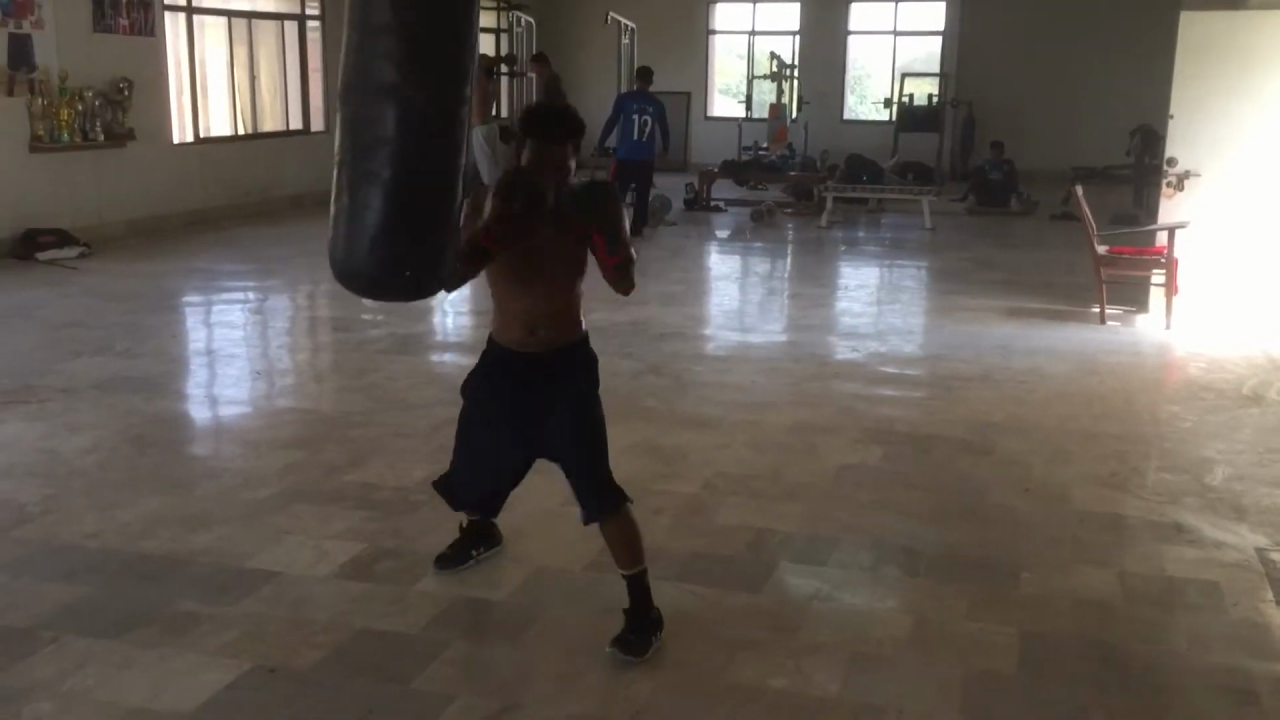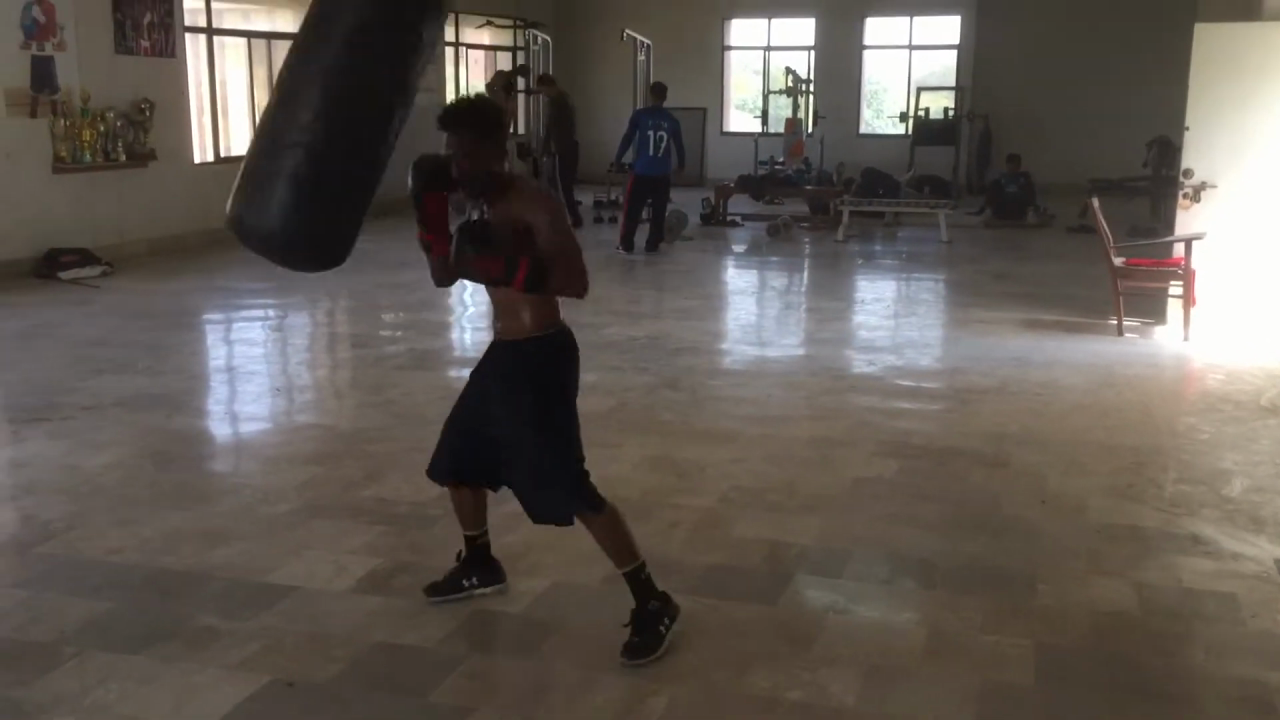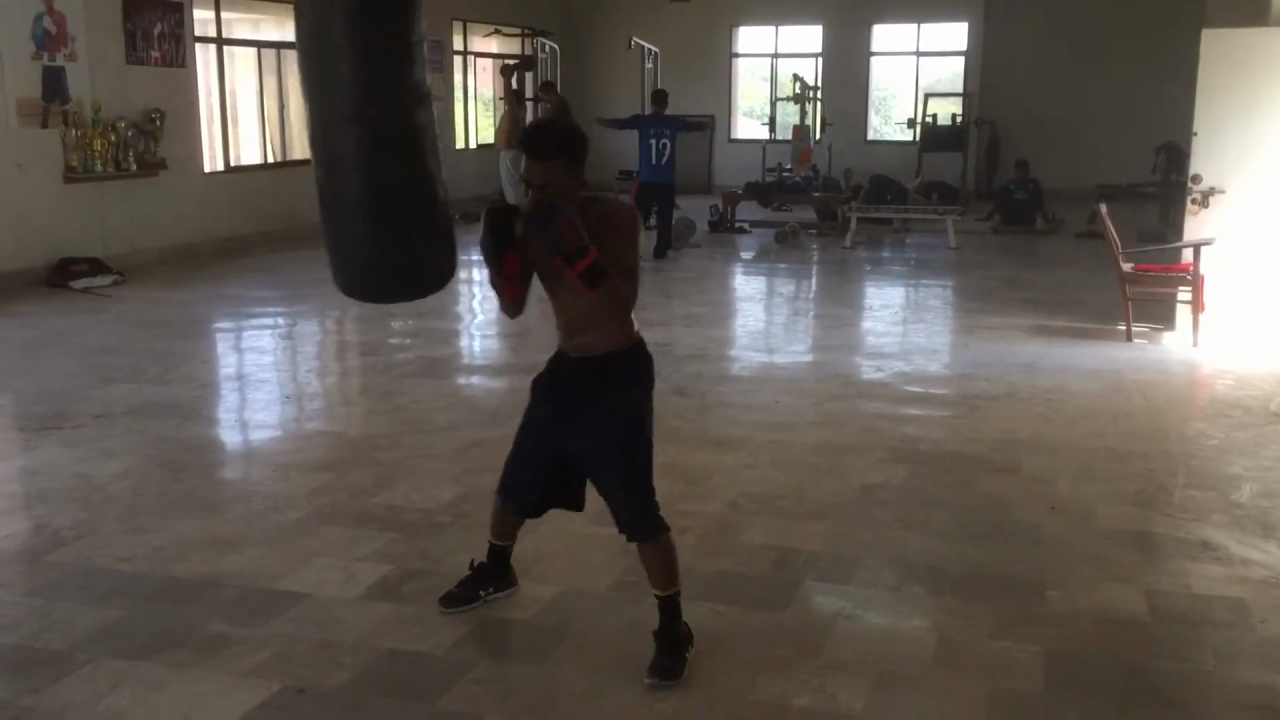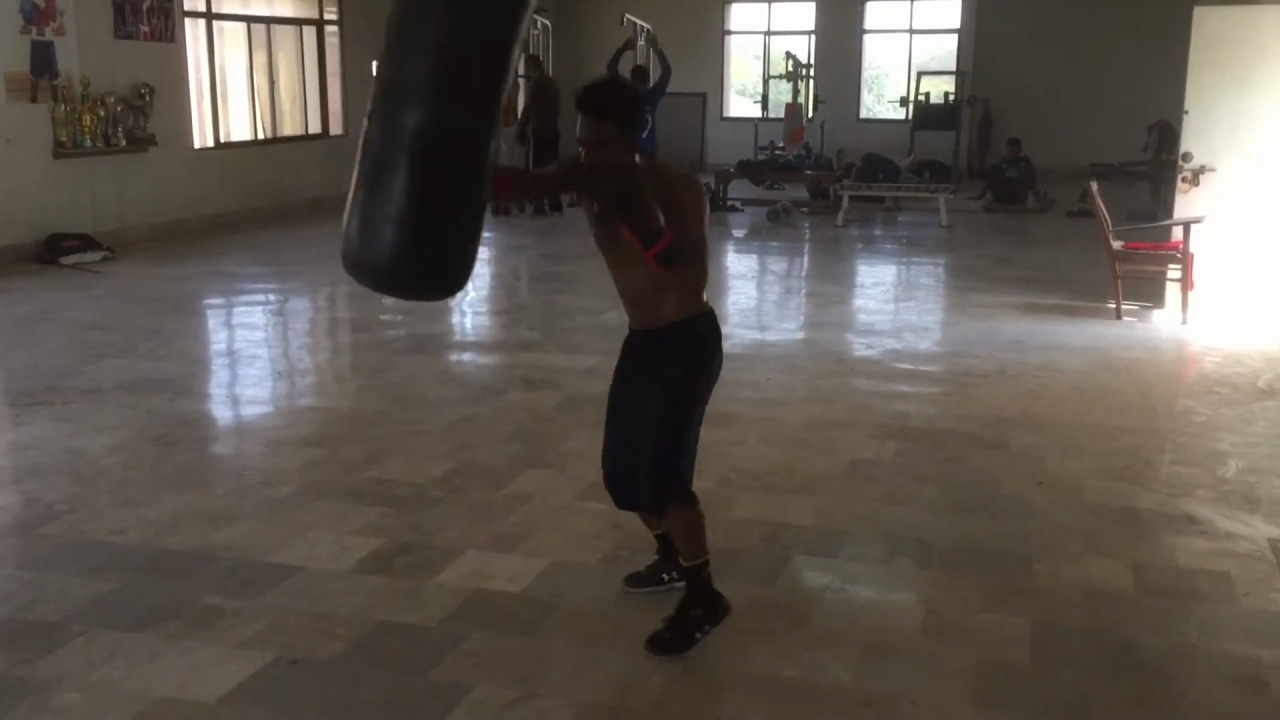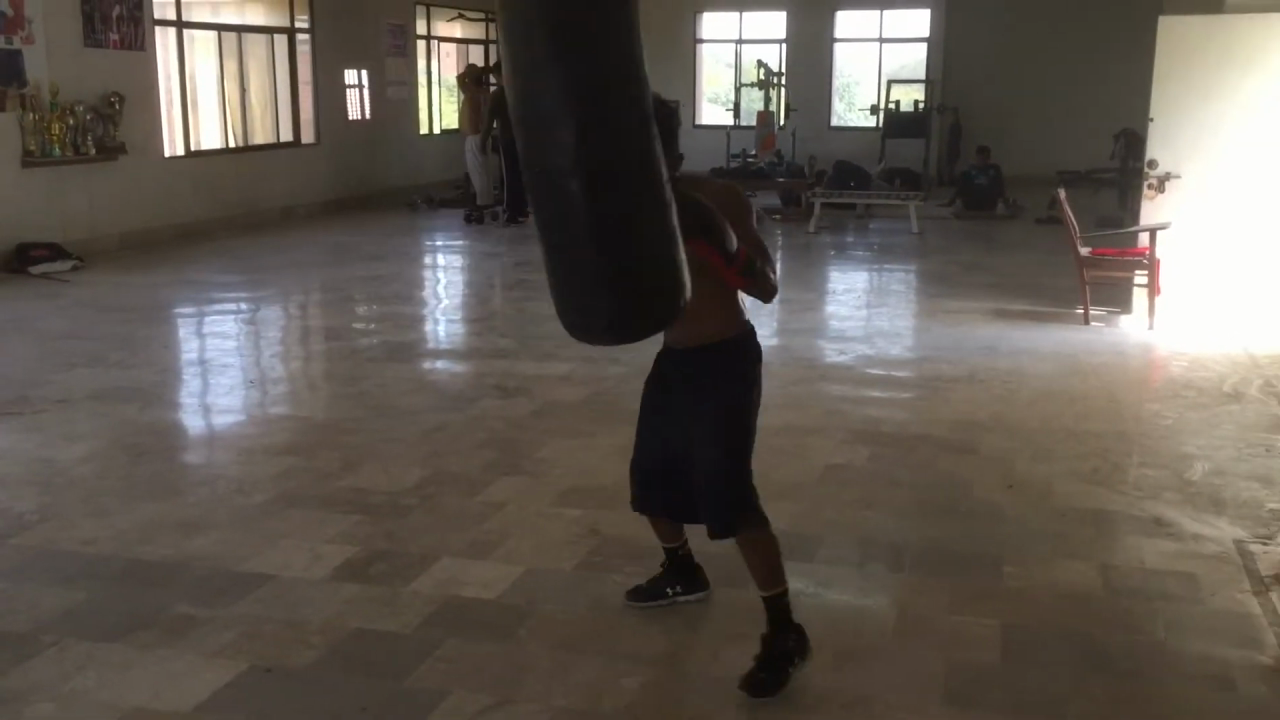
dt=0.4s
person 1, frame 1
left shoulder: (587, 207)
right shoulder: (500, 199)
left elbow: (624, 285)
right elbow: (450, 277)
left wrist: (610, 236)
right wrist: (494, 224)
left hip: (567, 364)
right hip: (503, 364)
left knee: (599, 492)
right knee: (470, 475)
left ankle: (643, 610)
right ankle: (479, 531)
person 1, frame 2
left shoulder: (535, 203)
right shoulder: (478, 204)
left elbow: (578, 283)
right elbow: (443, 277)
left wrist: (511, 271)
right wrist: (430, 214)
left hip: (541, 356)
right hip: (504, 353)
left knee: (570, 489)
right knee: (456, 461)
left ankle: (652, 604)
right ankle: (479, 564)
person 1, frame 3
left shoulder: (616, 218)
right shoulder: (526, 222)
left elbow: (622, 304)
right elbow: (511, 308)
left wrist: (574, 247)
right wrist: (504, 252)
left hip: (620, 371)
right hip: (566, 367)
left knee: (637, 507)
right knee: (518, 481)
left ankle: (673, 629)
right ankle: (495, 571)
person 1, frame 4
left shoulder: (679, 189)
right shoulder: (590, 179)
left elbow: (694, 279)
right elbow: (522, 184)
left wrist: (648, 226)
left hip: (688, 341)
right hip: (642, 341)
left knee: (663, 474)
right knee: (629, 471)
left ankle: (703, 598)
right ankle: (675, 559)
person 1, frame 5
left shoulder: (722, 198)
left elbow: (767, 287)
left wrist: (712, 239)
left hip: (726, 360)
right hip: (673, 359)
left knee: (733, 499)
right knee: (651, 480)
left ankle: (783, 633)
right ankle: (682, 572)
